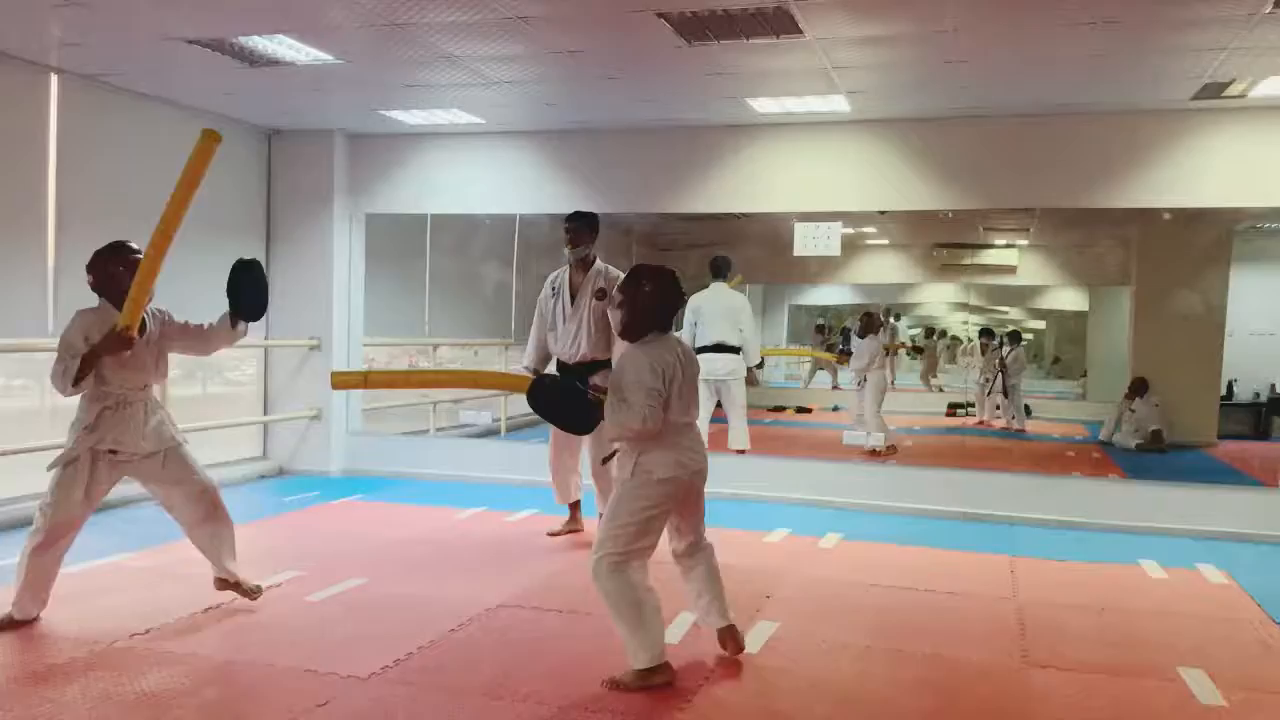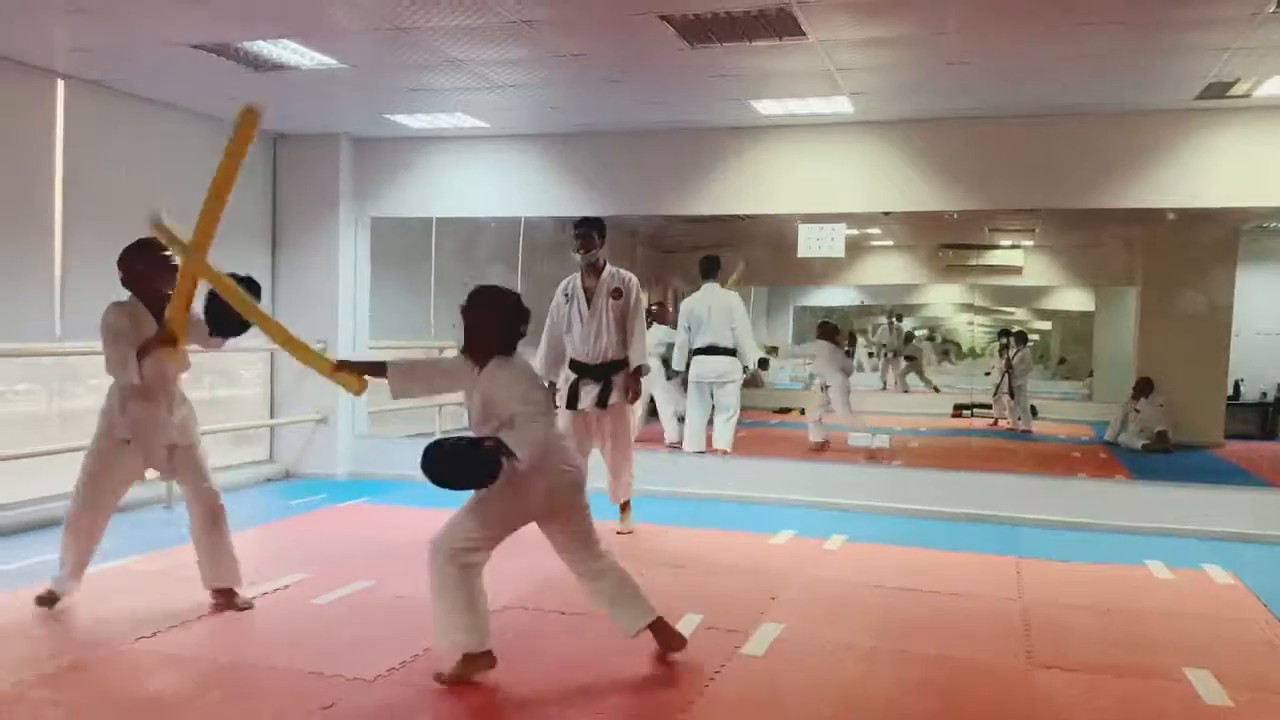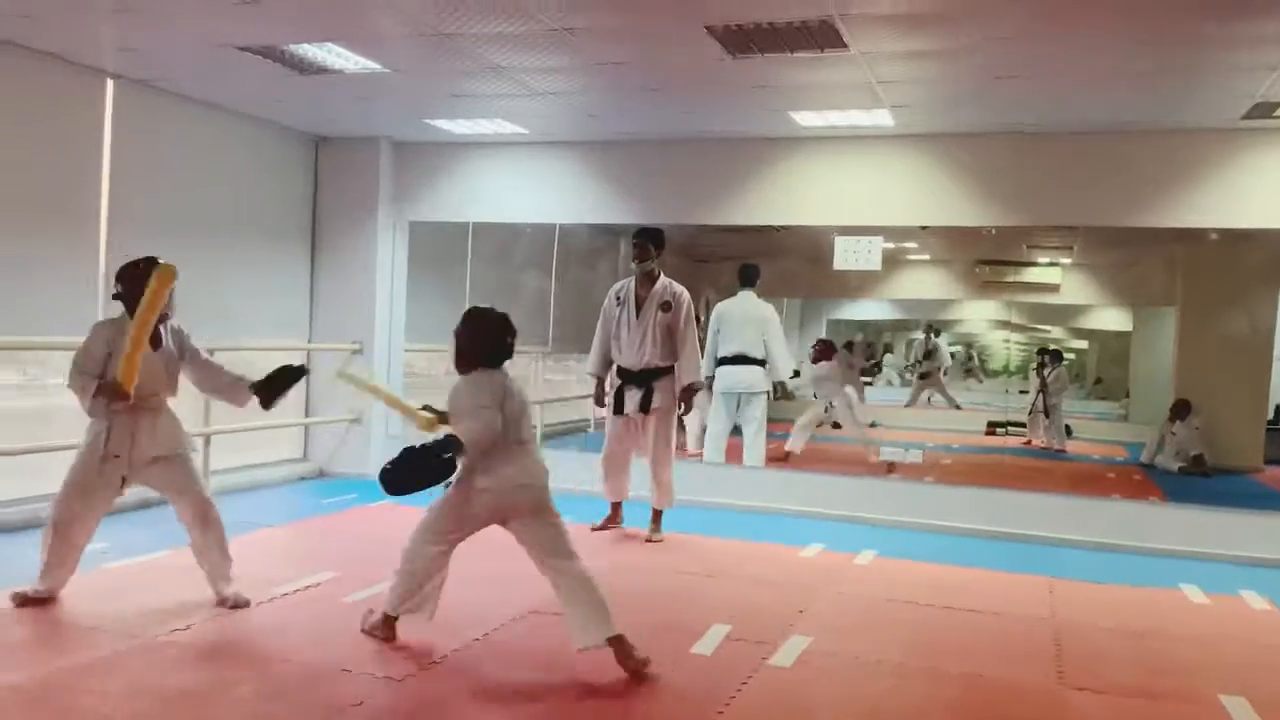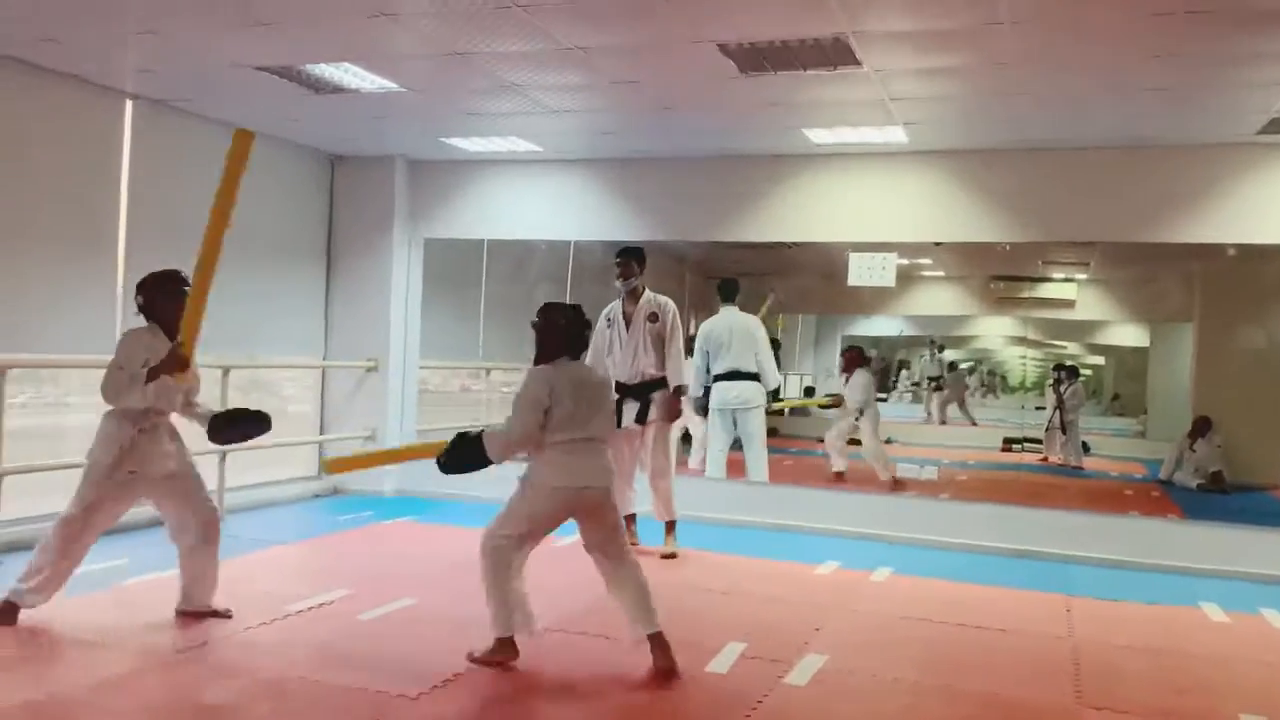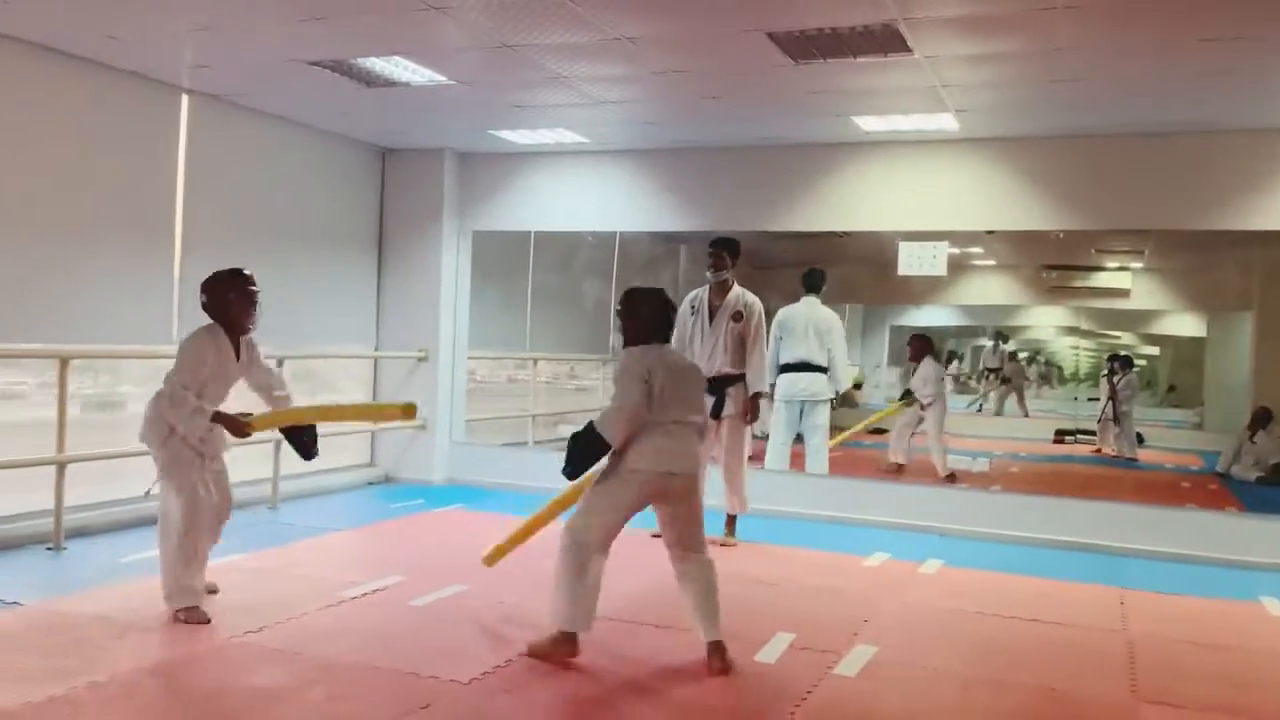
dt=0.4s
person 1, frame 1
left shoulder: (642, 358)
right shoulder: (679, 350)
left elbow: (636, 421)
left hip: (654, 471)
right hip: (690, 463)
left knee: (614, 568)
right knee: (692, 548)
left ankle: (653, 665)
right ankle: (726, 628)
person 1, frame 2
left shoulder: (506, 378)
right shoulder: (487, 368)
left elbow: (539, 428)
right elbow: (437, 371)
left wrist: (500, 449)
right wrist: (369, 368)
left hip: (526, 481)
right hip: (563, 474)
left knee: (451, 553)
right knee: (589, 557)
left ankle: (475, 651)
right ankle: (658, 630)
person 1, frame 3
left shoulder: (477, 384)
right shoulder: (504, 383)
left elbow: (485, 425)
left wrist: (447, 446)
right wrist: (448, 415)
left hip: (487, 485)
right hip: (531, 484)
left knee: (428, 541)
right knee: (564, 566)
left ankle: (388, 620)
right ankle: (618, 647)
person 1, frame 4
left shoulder: (543, 378)
right shoulder: (599, 382)
left elbow: (521, 431)
left wrist: (480, 444)
left hip: (555, 482)
right hip: (597, 483)
left knee: (498, 545)
right knee: (620, 563)
left ankle: (504, 642)
right ankle: (659, 648)
person 1, frame 5
left shoulder: (636, 359)
right shoulder: (691, 369)
left elbow: (628, 410)
right elbow: (699, 428)
left wrist: (598, 437)
left hip: (639, 466)
right hip: (685, 470)
left knee: (582, 537)
right knee: (692, 556)
left ankle: (565, 637)
right ankle: (715, 646)
person 2, frame 1
left shoulder: (157, 321)
right shoulder: (88, 323)
left elbow: (205, 341)
right elbow: (63, 381)
left wrist: (238, 317)
right wrist: (96, 352)
left hip: (151, 427)
right hip: (102, 431)
left knee: (202, 498)
right knee: (58, 517)
left ankle: (227, 572)
person 2, frame 2
right shoulder: (118, 314)
left elbow: (211, 337)
right elbow: (118, 365)
right wrist: (155, 342)
left hip: (171, 419)
right hip: (127, 419)
left knee: (205, 501)
right knee: (90, 503)
left ankle: (223, 585)
right ankle: (62, 584)
person 2, frame 3
left shoulder: (175, 338)
right shoulder: (107, 333)
left elbow: (213, 377)
right elbow: (79, 377)
left wrist: (257, 390)
right wrist: (103, 389)
left hip: (160, 436)
right hip: (112, 434)
left knee: (199, 509)
right knee: (71, 509)
left ankle: (225, 588)
right ankle: (48, 586)
person 2, frame 4
left shoulder: (180, 352)
right shoulder: (138, 341)
right elbow: (113, 392)
left wrist: (212, 418)
right wrist: (158, 372)
left hip: (163, 447)
right hip: (124, 444)
left knee: (203, 520)
right knee: (81, 523)
left ankle: (196, 600)
person 2, frame 5
left shoulder: (245, 343)
right shoulder: (201, 343)
left elbow: (266, 381)
right elbow: (176, 401)
right wrist: (223, 420)
left hip: (202, 428)
right hip: (171, 426)
left knee: (215, 505)
right knee: (187, 507)
left ankle: (189, 576)
right ankle: (183, 599)
person 3, frame 1
left shoulder: (613, 280)
right shoulder: (554, 281)
right elbow: (542, 329)
right wrist: (534, 374)
left hip: (598, 379)
right hip: (565, 378)
left knee: (600, 456)
right knee: (561, 453)
right ankle: (574, 517)
person 3, frame 2
left shoulder: (625, 282)
right shoulder: (566, 288)
left elbow: (636, 330)
right elbow: (553, 336)
left wrist: (636, 374)
right wrist: (548, 380)
left hip: (614, 379)
right hip: (577, 379)
left knee: (618, 451)
left ankle: (624, 512)
person 3, frame 3
left shoulder: (676, 294)
right shoulder: (618, 292)
left elbow: (687, 343)
right elbow: (604, 336)
left wrist: (688, 387)
right wrist: (600, 380)
left hip: (659, 386)
right hip: (625, 384)
left knee: (660, 457)
right knee: (614, 454)
left ankle: (656, 522)
right ankle: (615, 513)
person 3, frame 4
left shoulder: (662, 306)
right shoulder: (609, 313)
left elbow: (674, 352)
right elbow: (597, 357)
left wrist: (676, 394)
left hip: (656, 397)
right hip: (624, 399)
left knee: (659, 468)
right knee: (620, 468)
left ankle: (670, 533)
right ankle: (630, 530)
person 3, frame 5
left shoulder: (748, 304)
right shoulder: (693, 300)
left elbow: (756, 353)
right elbow: (679, 345)
left wrist: (755, 396)
left hip: (732, 393)
right hip: (699, 391)
left knee: (733, 463)
left ankle: (731, 527)
person 4, frame 1
left shoulder: (696, 300)
right shoulder: (739, 299)
left elbow: (687, 335)
right elbow: (748, 334)
right wrist: (750, 362)
left hip: (705, 360)
right hip: (731, 360)
left knee: (700, 412)
right knee: (736, 411)
right ankle: (739, 450)
person 4, frame 2
left shoulder: (688, 302)
right shoulder: (732, 298)
left elbow: (682, 339)
right elbow: (742, 333)
left wrist: (680, 368)
right wrist: (747, 361)
left hip: (700, 363)
right hip: (726, 362)
left knee: (696, 414)
right knee: (727, 412)
left ankle: (694, 454)
right ankle: (720, 451)
person 4, frame 3
left shoulder: (721, 308)
right shoulder: (766, 310)
left elbow: (711, 344)
right elbow: (775, 346)
left wrist: (708, 373)
right wrist: (779, 378)
left hip: (726, 372)
right hip: (754, 373)
left knee: (717, 427)
right knee: (753, 429)
person 4, frame 4
left shoulder: (707, 326)
right shoulder: (753, 322)
left elbow: (699, 364)
right elbow: (765, 358)
right wrist: (769, 388)
left hip: (721, 390)
right hip: (749, 389)
left knee: (717, 446)
right knee: (755, 446)
person 4, frame 5
left shoulder: (783, 314)
right shoulder: (830, 317)
left elbow: (772, 352)
right elbow: (838, 355)
left wrist: (771, 381)
right wrist: (840, 387)
left hip: (788, 380)
right hip: (817, 382)
left knee: (779, 438)
right knee: (816, 442)
